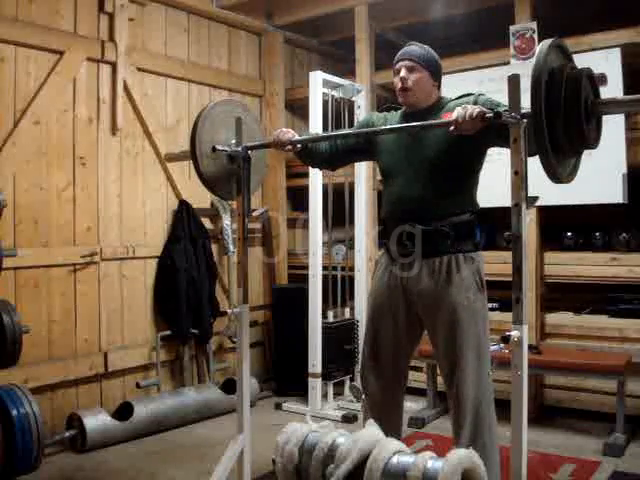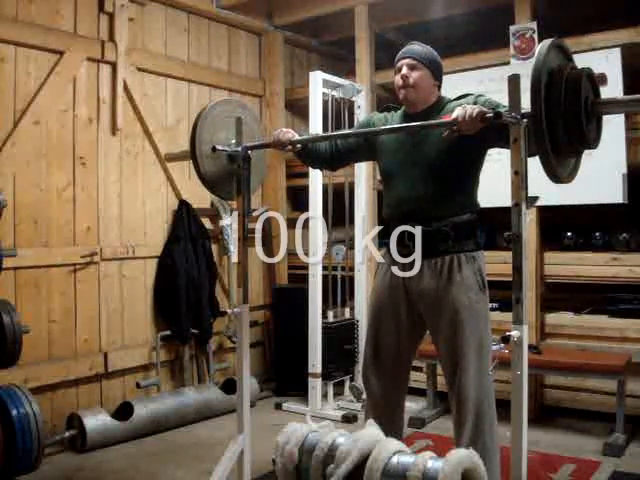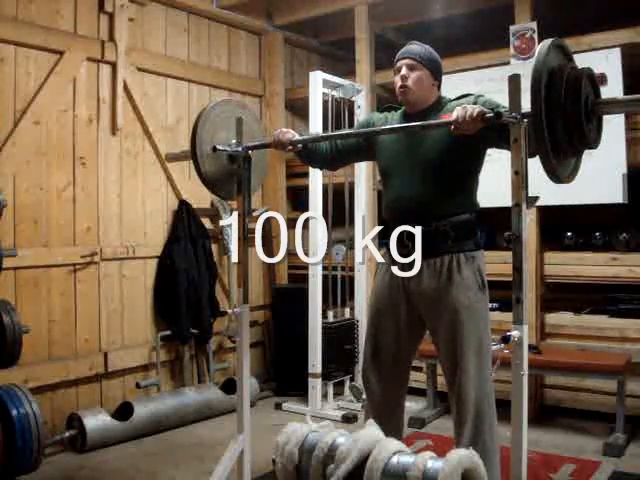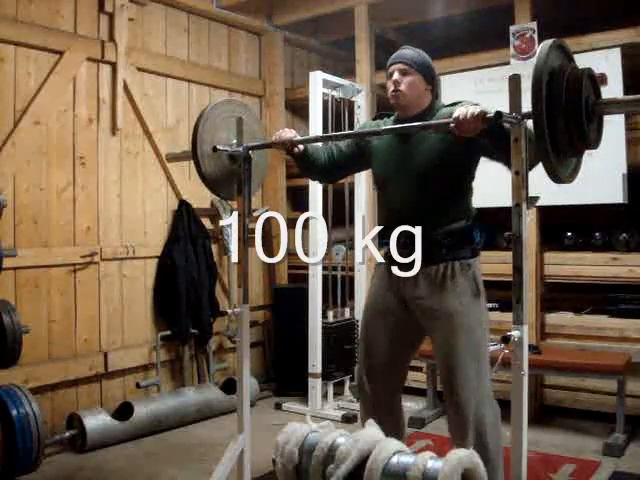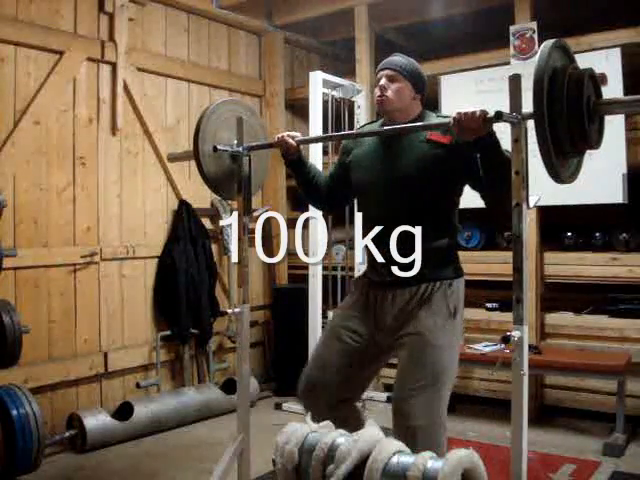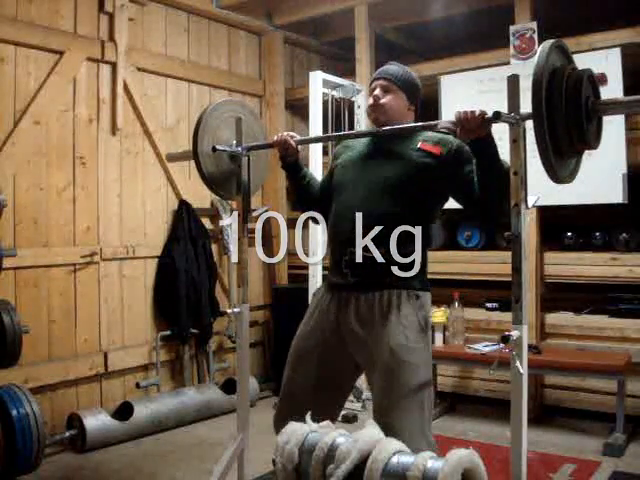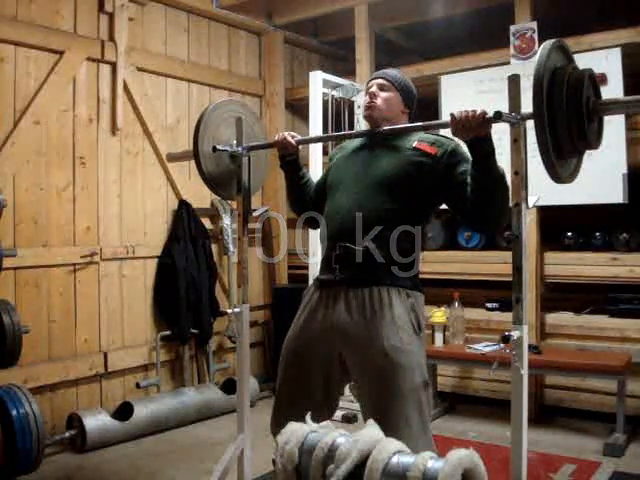
dt=0.5s
person 1, frame 1
left shoulder: (468, 108)
right shoulder: (379, 125)
right elbow: (329, 153)
left wrist: (485, 117)
right wrist: (295, 143)
left hip: (450, 262)
right hip: (393, 262)
left knee: (467, 381)
right knee: (378, 376)
person 1, frame 2
left shoulder: (467, 110)
right shoulder: (379, 125)
right elbow: (330, 153)
left wrist: (486, 118)
right wrist: (297, 144)
left hip: (452, 262)
right hip: (395, 263)
left knee: (469, 382)
right knee: (380, 376)
person 1, frame 3
left shoulder: (466, 110)
right shoulder: (380, 125)
right elbow: (331, 154)
left wrist: (484, 119)
right wrist: (296, 144)
left hip: (451, 261)
right hip: (395, 262)
left knee: (468, 381)
right knee: (380, 376)
person 1, frame 4
left shoulder: (462, 120)
right shoulder: (374, 133)
right elbow: (329, 166)
left wrist: (487, 125)
right wrist: (297, 148)
left hip: (449, 268)
right hip: (392, 269)
left knee: (466, 390)
right knee: (375, 382)
person 1, frame 5
left shoulder: (451, 136)
right shoulder: (359, 142)
left elbow: (502, 198)
right elbow: (329, 199)
left wrist: (484, 139)
right wrist: (295, 160)
left hip: (428, 291)
right hip: (371, 288)
left knee: (415, 416)
right knee: (318, 394)
person 1, frame 6
left shoulder: (441, 147)
right shoulder: (348, 149)
left elbow: (494, 208)
right elbow: (320, 205)
left wrist: (481, 143)
right wrist: (292, 163)
left hip: (395, 301)
right hip: (333, 297)
left knee: (402, 434)
right knee: (294, 423)
person 1, frame 7
left shoulder: (435, 150)
right shoulder: (343, 154)
left elbow: (486, 216)
right elbow: (311, 210)
left wrist: (480, 146)
right wrist: (290, 163)
left hip: (386, 300)
right hip: (323, 295)
left knee: (402, 440)
right knee: (290, 424)
